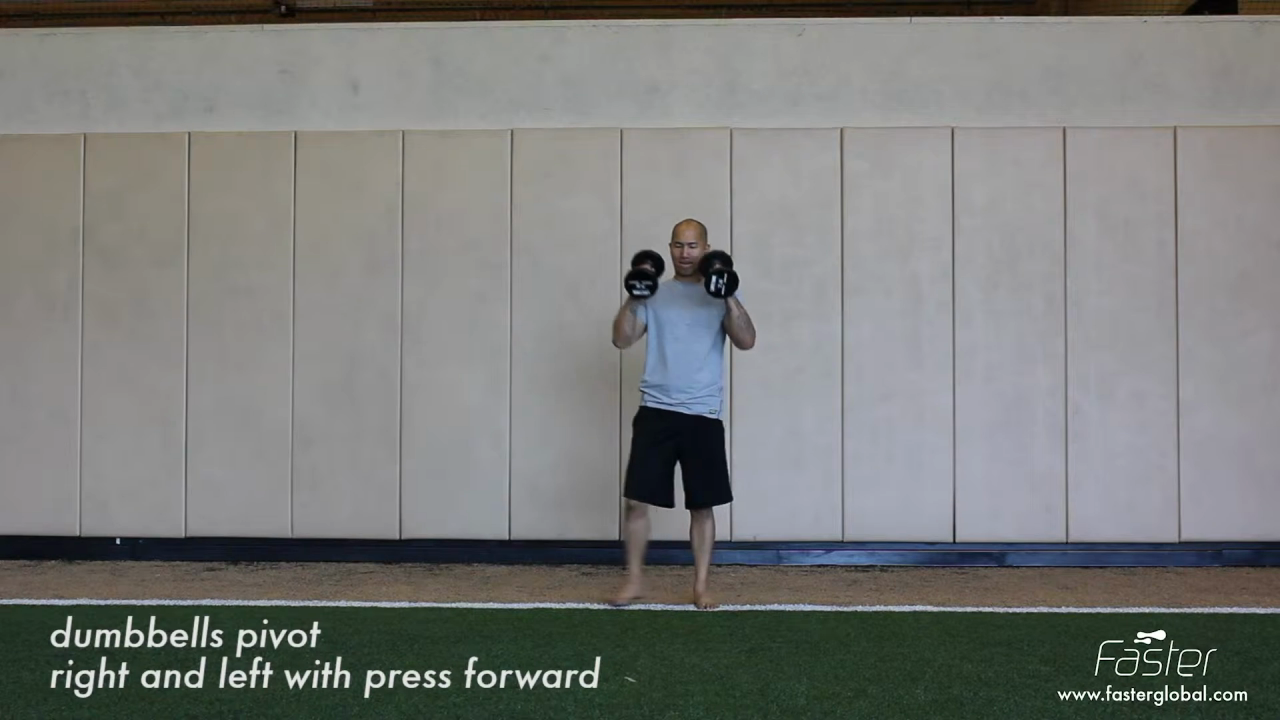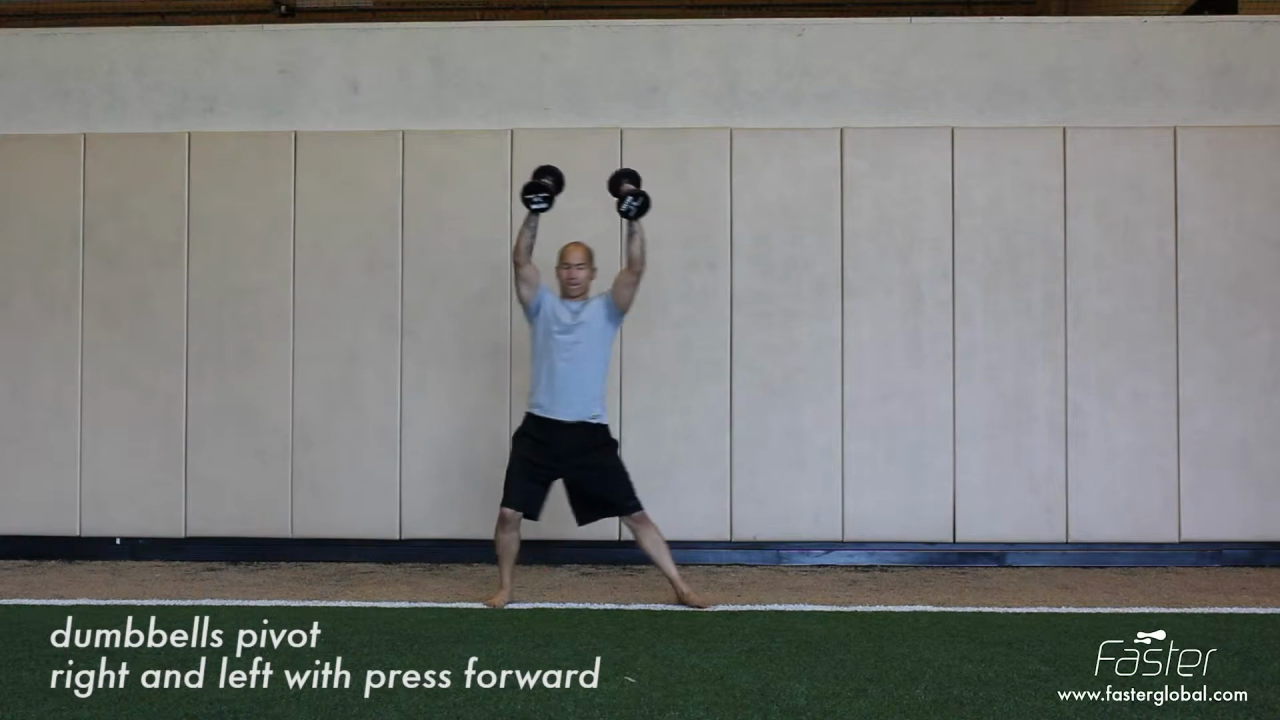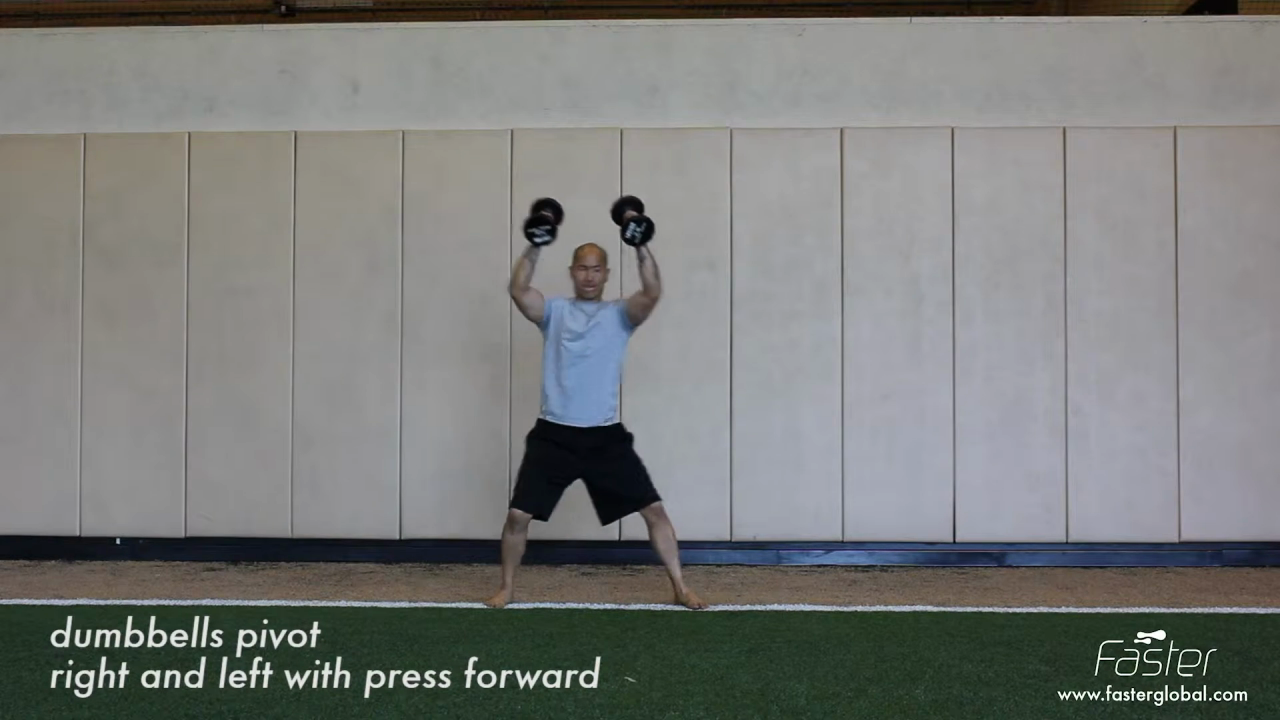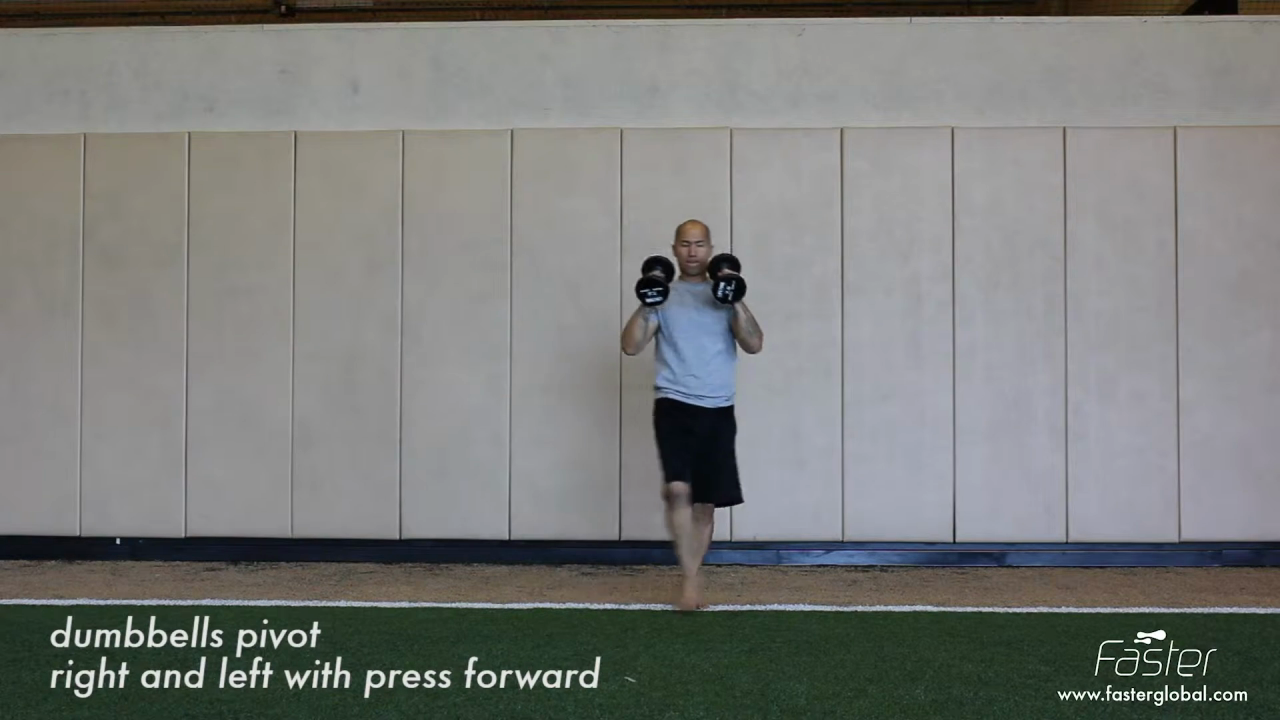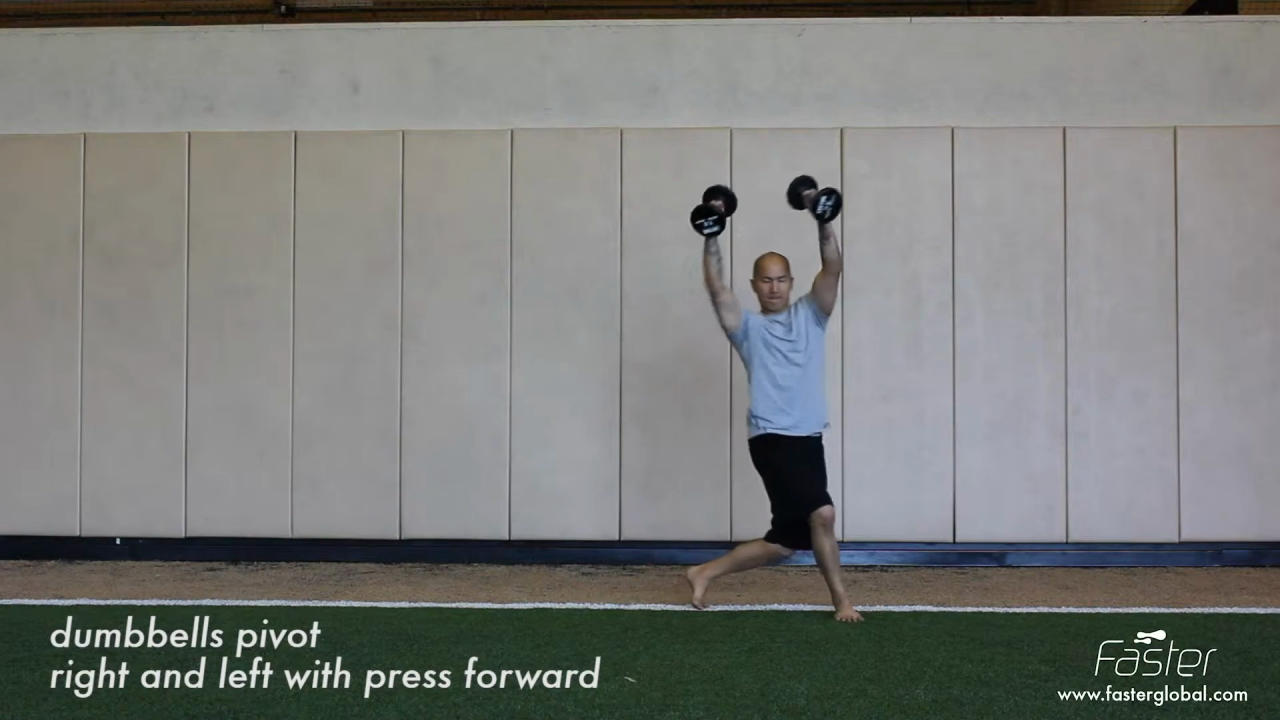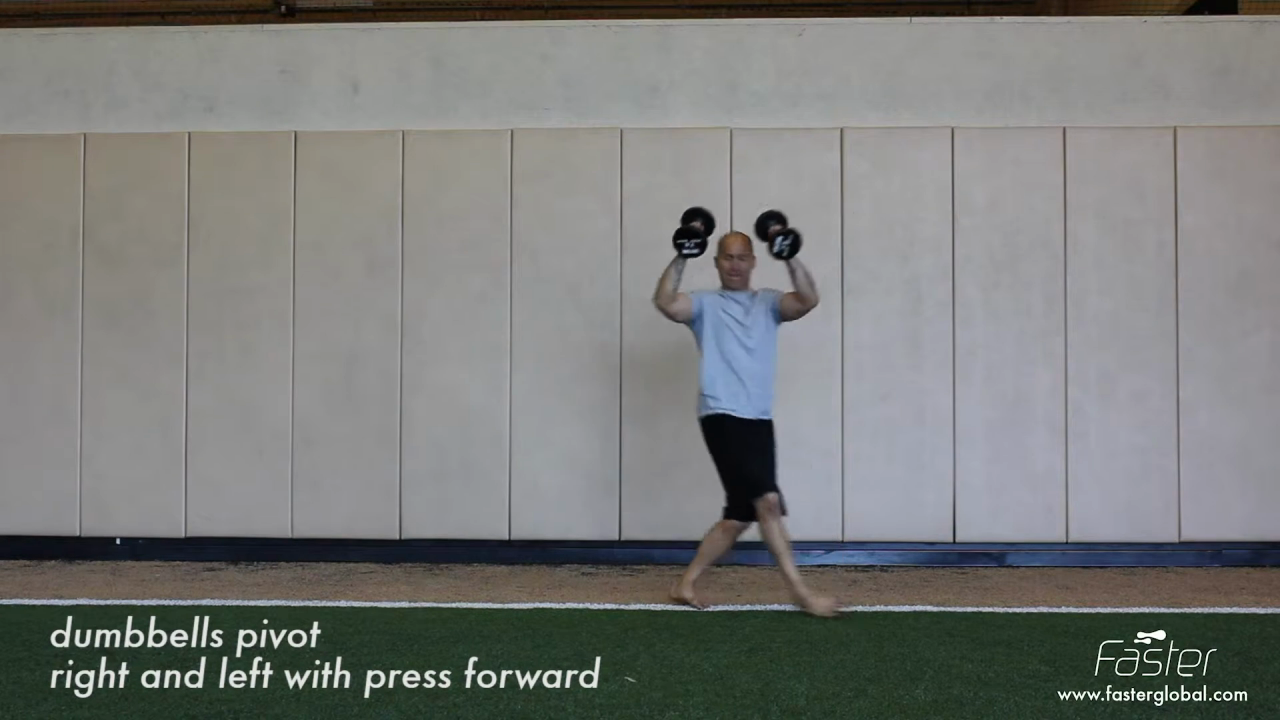
dt=0.7s
person 1, frame 1
left shoulder: (721, 294)
right shoulder: (654, 295)
left elbow: (746, 341)
right elbow: (622, 340)
left wrist: (729, 297)
right wrist: (633, 297)
left hip: (703, 416)
right hip: (656, 412)
left knee: (703, 506)
right knee: (637, 501)
left ankle: (701, 586)
right ankle: (634, 581)
person 1, frame 2
left shoulder: (606, 310)
right shoulder: (543, 305)
left elbow: (635, 269)
right elbow: (522, 260)
left wrist: (633, 217)
right wrist: (533, 213)
left hip: (590, 434)
right hip: (539, 430)
left knee: (634, 515)
right knee: (509, 515)
left ankle: (680, 587)
right ankle: (505, 587)
person 1, frame 3
left shoulder: (620, 315)
right shoulder: (553, 310)
left elbow: (652, 293)
right elbow: (519, 290)
left wrist: (640, 244)
right wrist: (536, 245)
left hip: (605, 435)
right hip: (553, 434)
left knee: (652, 508)
right knee: (518, 515)
left ankle: (679, 585)
right ankle: (506, 586)
person 1, frame 4
left shoulder: (724, 297)
right shoulder: (663, 298)
left elbow: (754, 344)
right elbow: (630, 346)
left wrist: (736, 301)
right wrist: (645, 305)
left hip: (719, 410)
right hip: (675, 406)
left knee: (706, 501)
right knee: (677, 489)
left ankle: (687, 582)
right ankle: (693, 578)
person 1, frame 5
left shoulder: (811, 316)
right shoulder: (748, 326)
left elbow: (832, 268)
right elbow: (716, 287)
left wrist: (822, 219)
right wrist: (711, 235)
left hip: (809, 440)
right hip: (772, 439)
left knee: (782, 543)
right knee: (823, 514)
left ankle: (705, 574)
right ankle: (840, 598)
person 1, frame 6
left shoulder: (768, 300)
right shoulder: (704, 302)
left elbow: (808, 300)
right elbow: (664, 302)
left wrist: (790, 258)
right wrist: (682, 257)
left hip: (758, 419)
right hip: (721, 416)
left knee: (741, 512)
right knee: (768, 500)
left ankle: (686, 582)
right ankle: (799, 590)
